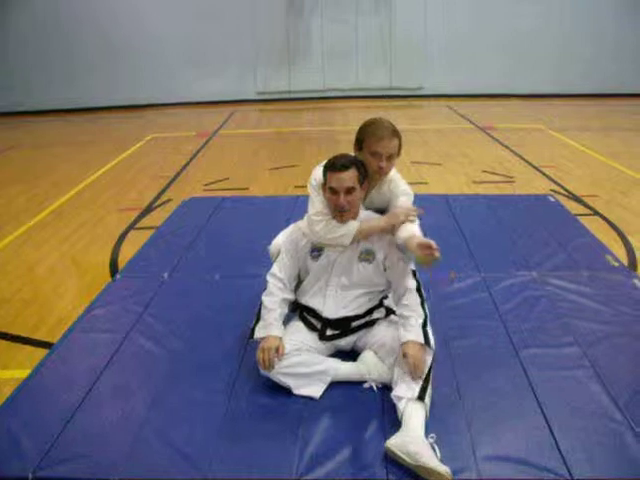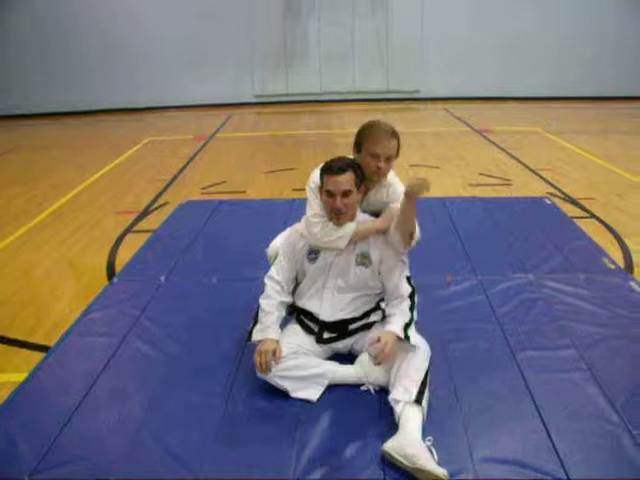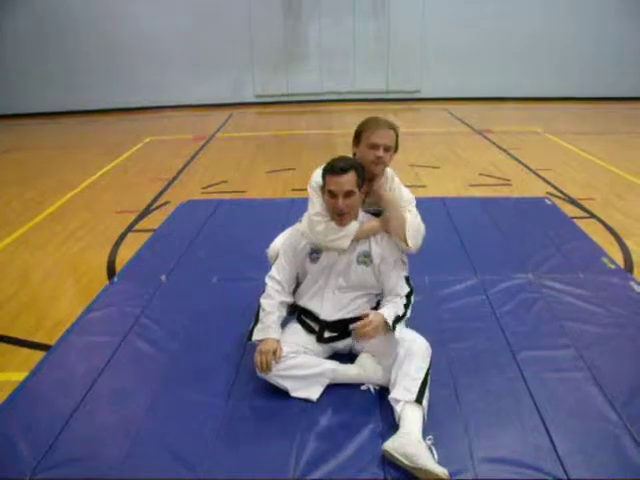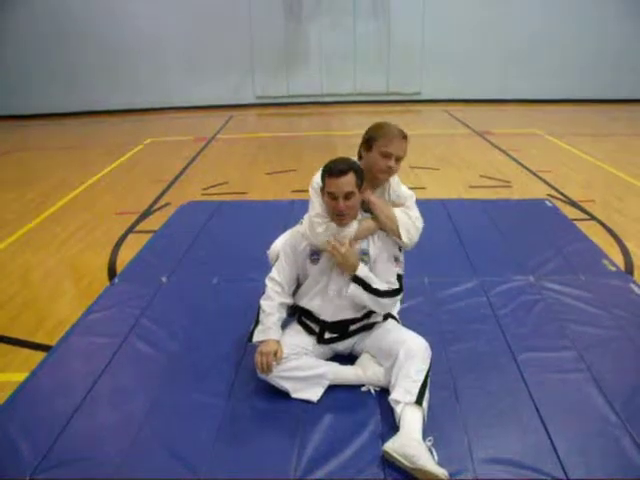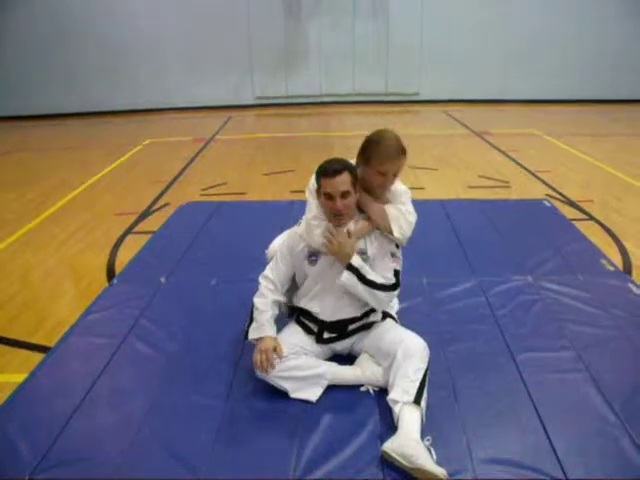
dt=0.3s
person 1, frame 1
left shoulder: (383, 233)
right shoulder: (303, 231)
left elbow: (408, 289)
right elbow: (279, 282)
left wrist: (413, 337)
right wrist: (270, 331)
left hip: (369, 323)
right hip: (314, 325)
left knee: (420, 352)
right knee: (271, 361)
left ankle: (412, 436)
right ankle: (369, 368)
person 1, frame 2
left shoulder: (380, 237)
right shoulder: (301, 235)
left elbow: (402, 294)
right elbow: (276, 286)
left wrist: (394, 332)
right wrist: (268, 334)
left hip: (364, 326)
right hip: (311, 328)
left knee: (416, 350)
right knee: (268, 365)
left ankle: (409, 439)
right ankle: (365, 373)
person 1, frame 3
left shoulder: (381, 236)
right shoulder: (303, 233)
left elbow: (401, 295)
right elbow: (277, 285)
left wrist: (383, 319)
right wrist: (268, 333)
left hip: (365, 324)
right hip: (312, 327)
left knee: (417, 348)
right knee: (269, 364)
left ankle: (409, 438)
right ankle: (367, 371)
person 1, frame 4
left shoulder: (380, 236)
right shoulder: (303, 235)
left elbow: (391, 297)
right elbow: (277, 287)
left wrist: (355, 271)
right wrist: (269, 335)
left hip: (367, 326)
right hip: (313, 328)
left knee: (416, 349)
right knee: (270, 365)
left ankle: (410, 439)
right ankle: (367, 373)
person 1, frame 5
left shoulder: (379, 234)
right shoulder: (299, 237)
left elbow: (385, 296)
right elbow: (270, 285)
left wrist: (349, 260)
right wrist: (264, 333)
left hip: (366, 325)
right hip: (312, 328)
left knee: (415, 349)
right knee: (268, 365)
left ankle: (408, 438)
right ankle: (366, 373)
person 2, frame 1
left shoulder: (396, 185)
left elbow: (402, 221)
right elbow: (320, 230)
left wrist: (416, 247)
right wrist: (383, 223)
right hip: (320, 239)
right knee: (281, 249)
person 2, frame 2
left shoulder: (394, 189)
left elbow: (401, 242)
right elbow: (318, 233)
left wrist: (409, 200)
right wrist: (379, 224)
right hip: (320, 244)
right knee: (279, 251)
person 2, frame 3
left shoulder: (395, 188)
left elbow: (412, 242)
right elbow: (322, 233)
left wrist: (385, 197)
right wrist: (380, 223)
right hip: (316, 241)
right knee: (279, 251)
person 2, frame 4
left shoulder: (396, 190)
left elbow: (410, 234)
right elbow: (322, 234)
left wrist: (371, 198)
right wrist: (377, 222)
right hip: (317, 244)
right knee: (280, 252)
person 2, frame 5
left shoulder: (396, 189)
left elbow: (403, 229)
right elbow: (319, 236)
left wrist: (361, 195)
right wrist: (372, 222)
right hip: (319, 251)
